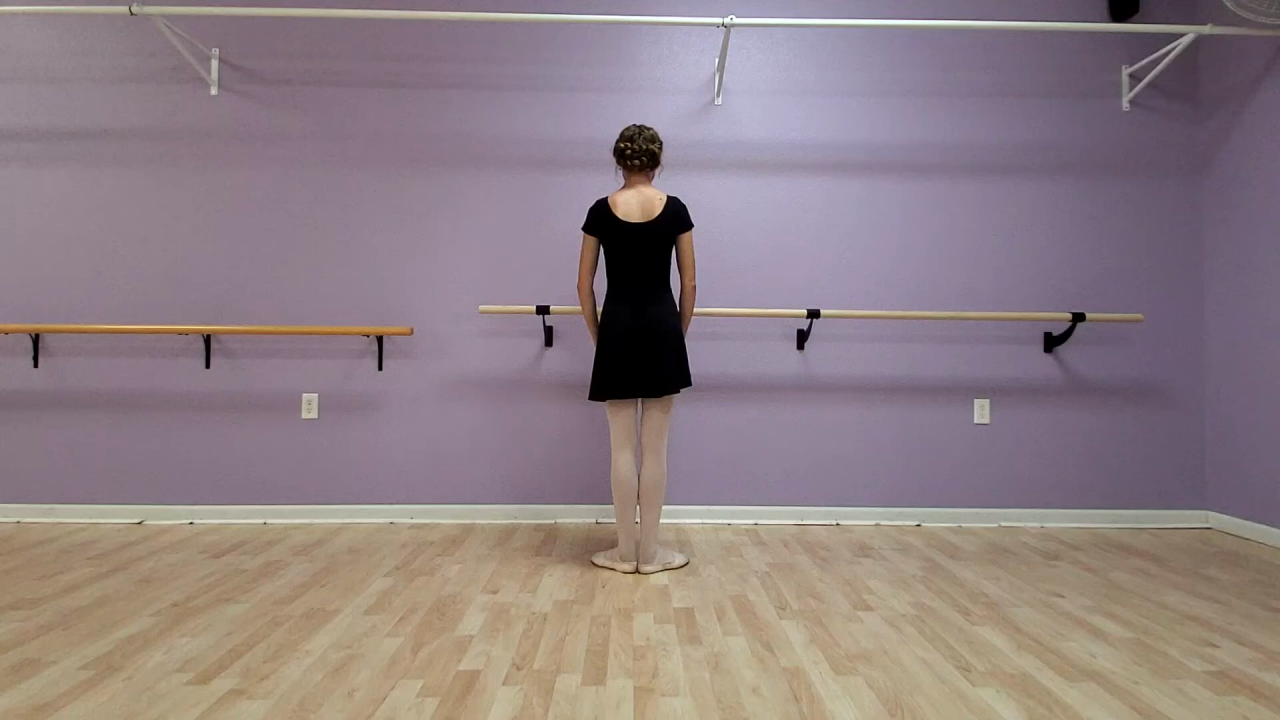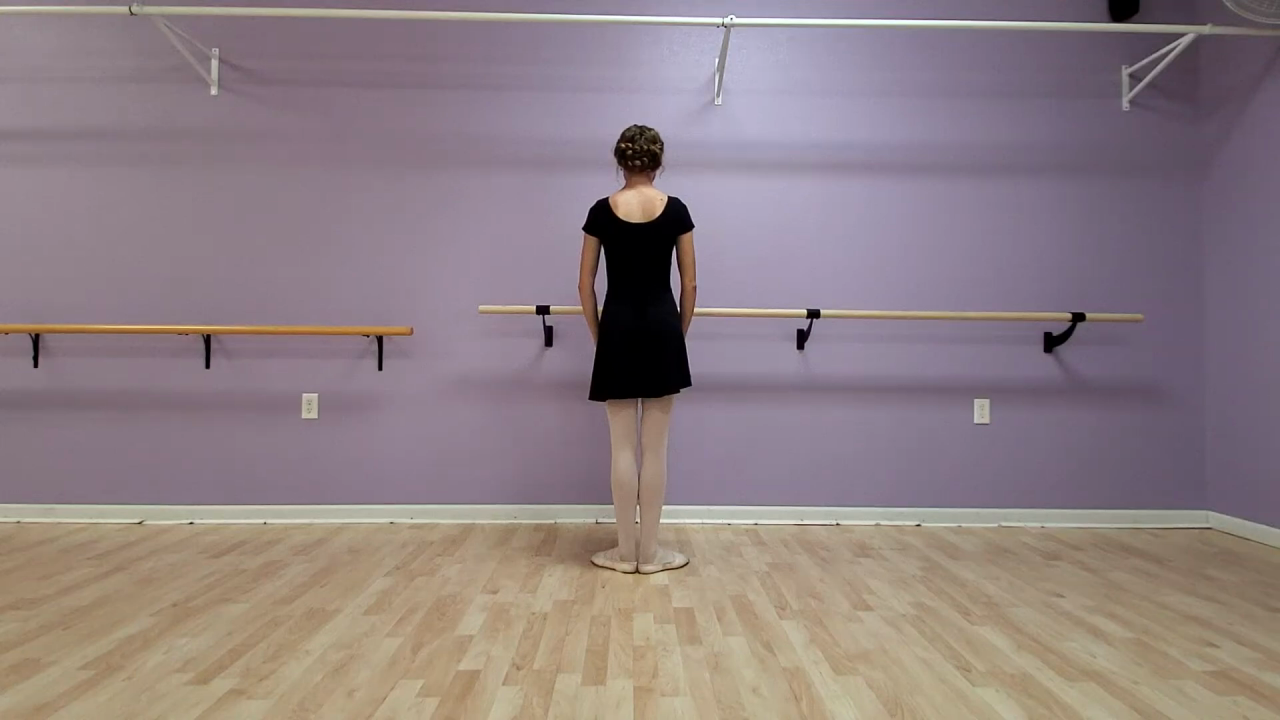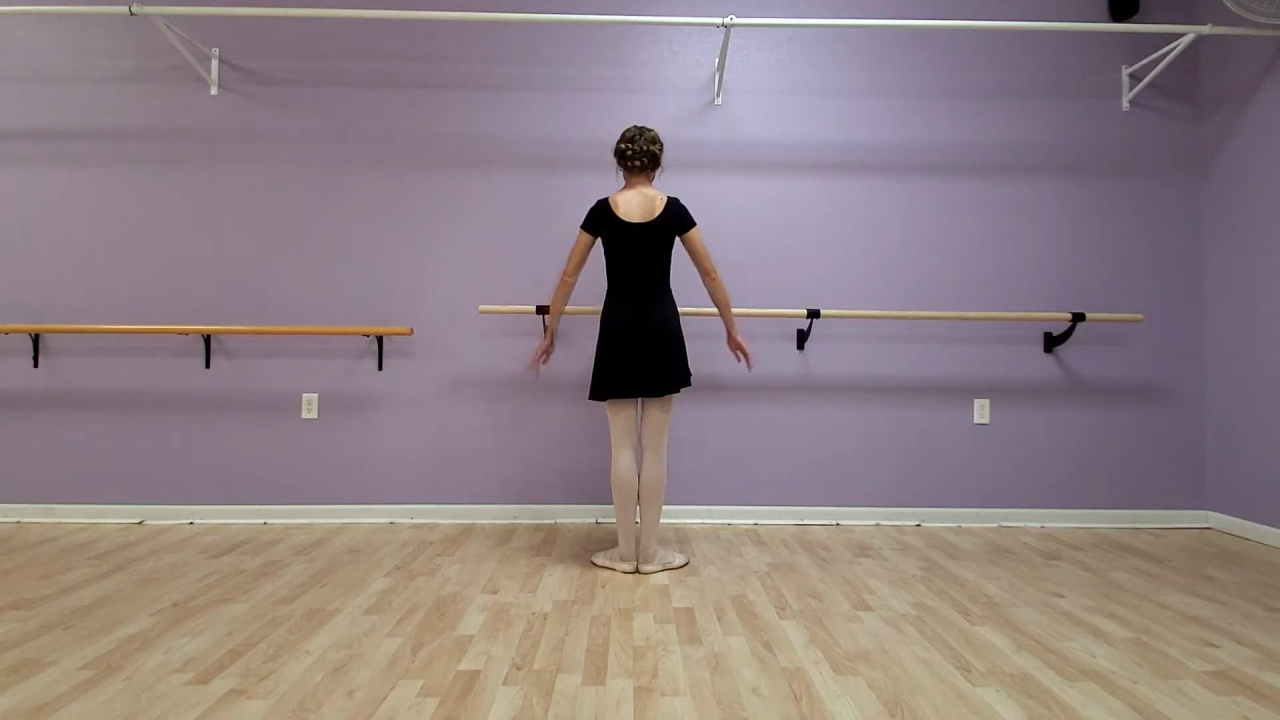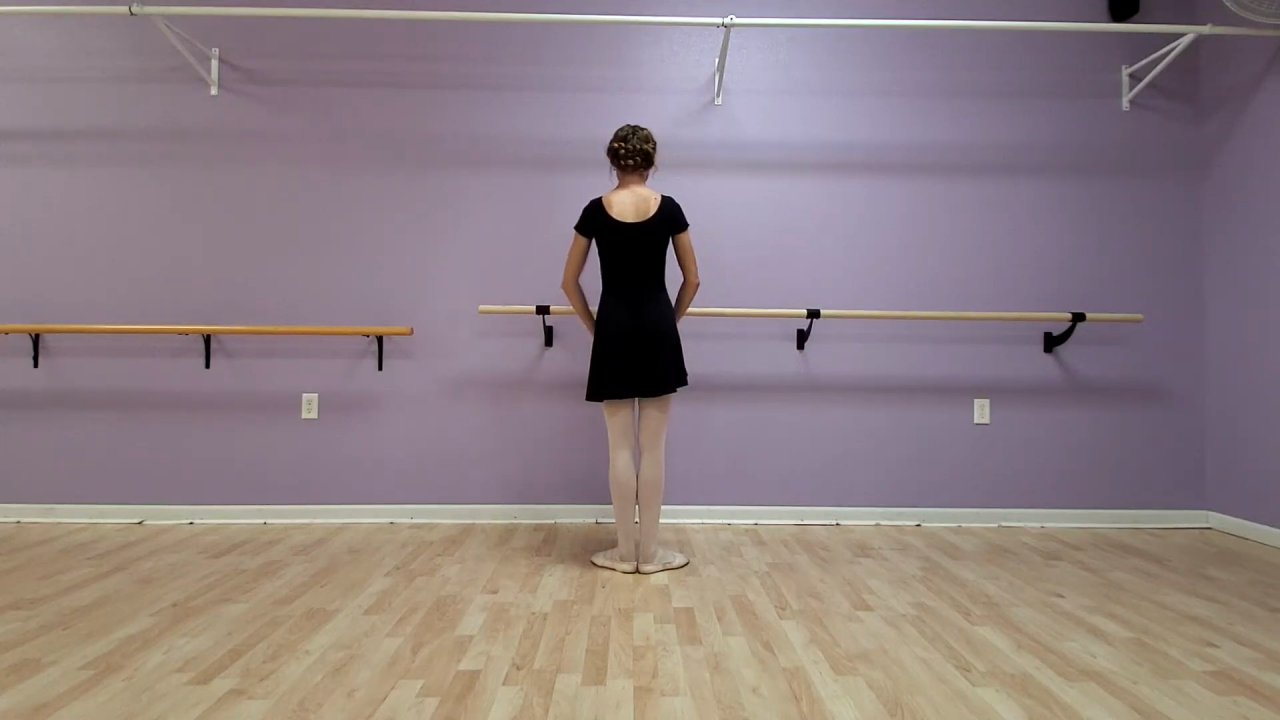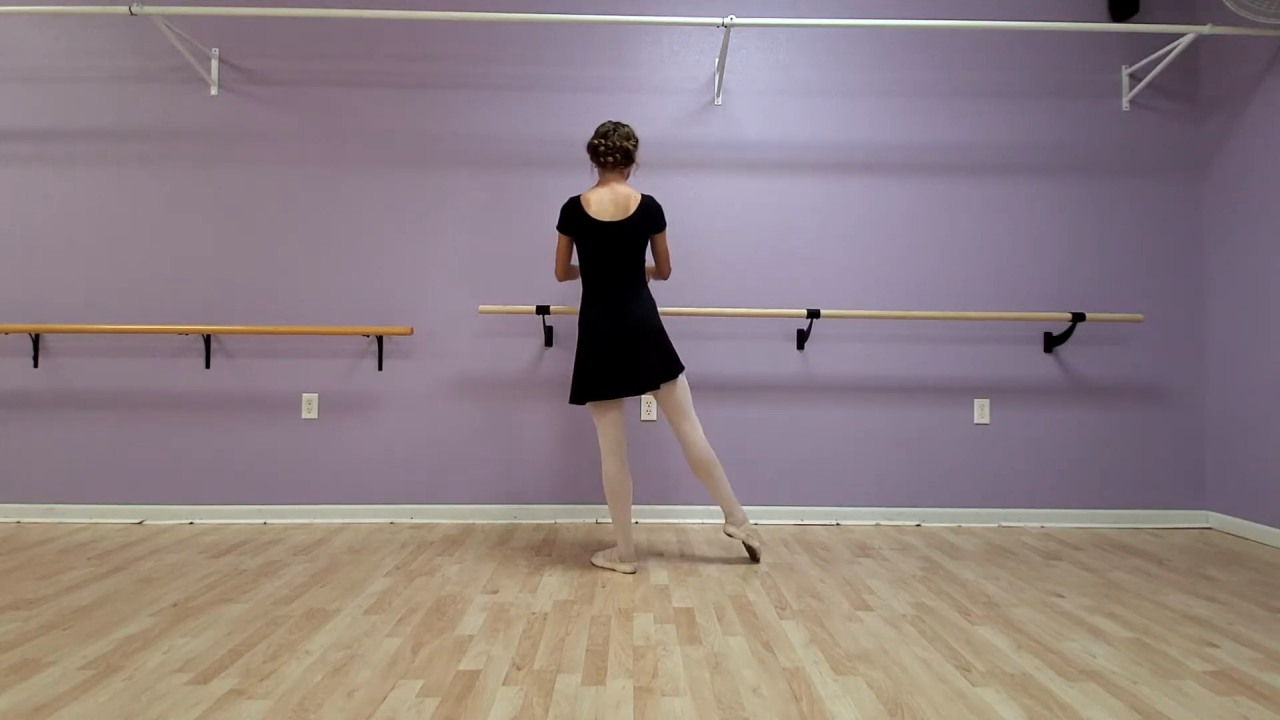
dt=1s
person 1, frame 1
left shoulder: (601, 210)
right shoulder: (674, 209)
left elbow: (584, 285)
right elbow: (688, 284)
left wrist: (597, 335)
right wrist: (679, 333)
left hip: (618, 325)
right hip: (660, 325)
left knee: (623, 447)
right knee: (654, 447)
left ankle: (625, 551)
right ankle: (649, 551)
person 1, frame 2
left shoulder: (602, 211)
right shoulder: (675, 209)
left elbow: (585, 285)
right elbow: (689, 284)
left wrist: (598, 336)
right wrist: (678, 334)
left hip: (619, 328)
right hip: (661, 327)
left knee: (623, 446)
right knee: (655, 447)
left ankle: (625, 551)
right ankle: (649, 551)
person 1, frame 3
left shoulder: (602, 210)
right shoulder: (673, 209)
left elbow: (568, 277)
right elbow: (710, 274)
left wrist: (550, 333)
right wrist: (732, 330)
left hip: (618, 329)
right hip: (660, 328)
left knee: (622, 445)
right knee: (654, 446)
left ankle: (624, 551)
right ankle: (649, 551)
person 1, frame 4
left shoulder: (596, 210)
right shoulder: (669, 208)
left elbow: (569, 281)
right elbow: (692, 279)
left wrist: (594, 328)
left hip: (615, 328)
right hip: (656, 329)
left knee: (621, 446)
right knee: (653, 446)
left ankle: (625, 551)
right ankle: (650, 551)
person 1, frame 5
left shoulder: (573, 209)
right shoulder: (648, 207)
left elbow: (562, 273)
right elbow: (664, 271)
left hip: (598, 331)
right hip: (642, 325)
left knee: (611, 448)
right knee: (688, 427)
left ankle: (624, 552)
right ankle: (736, 519)
